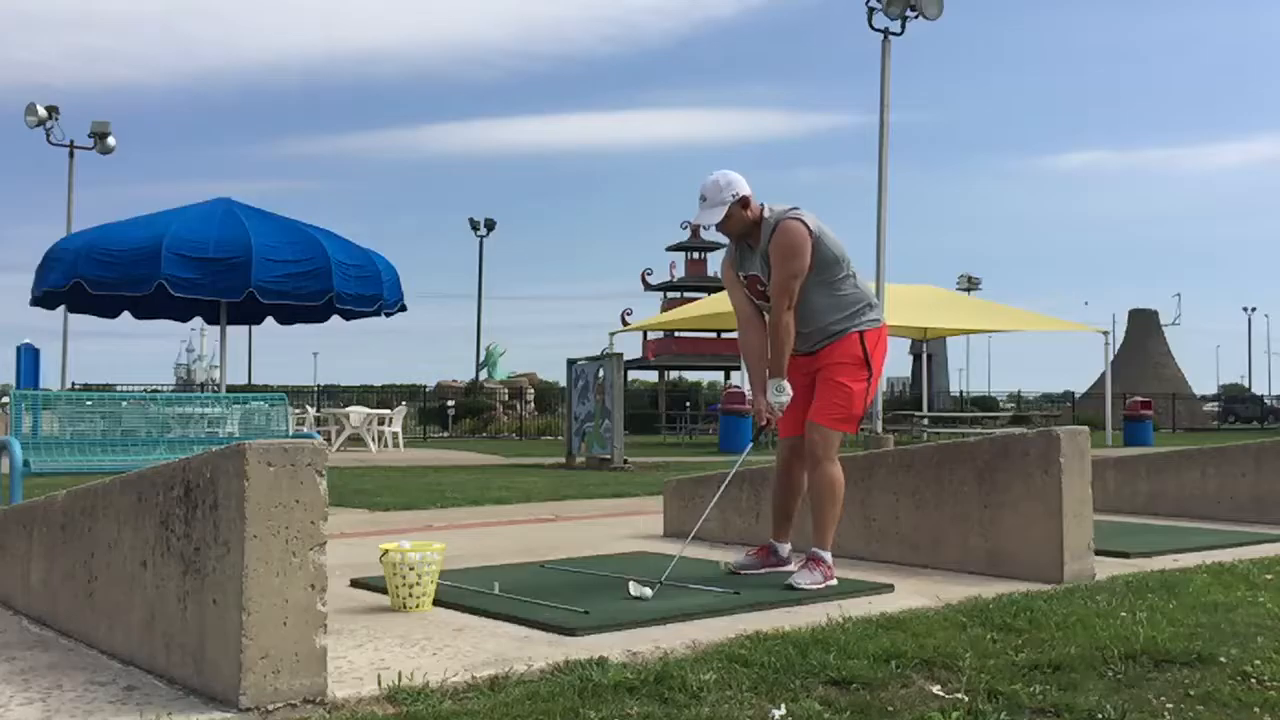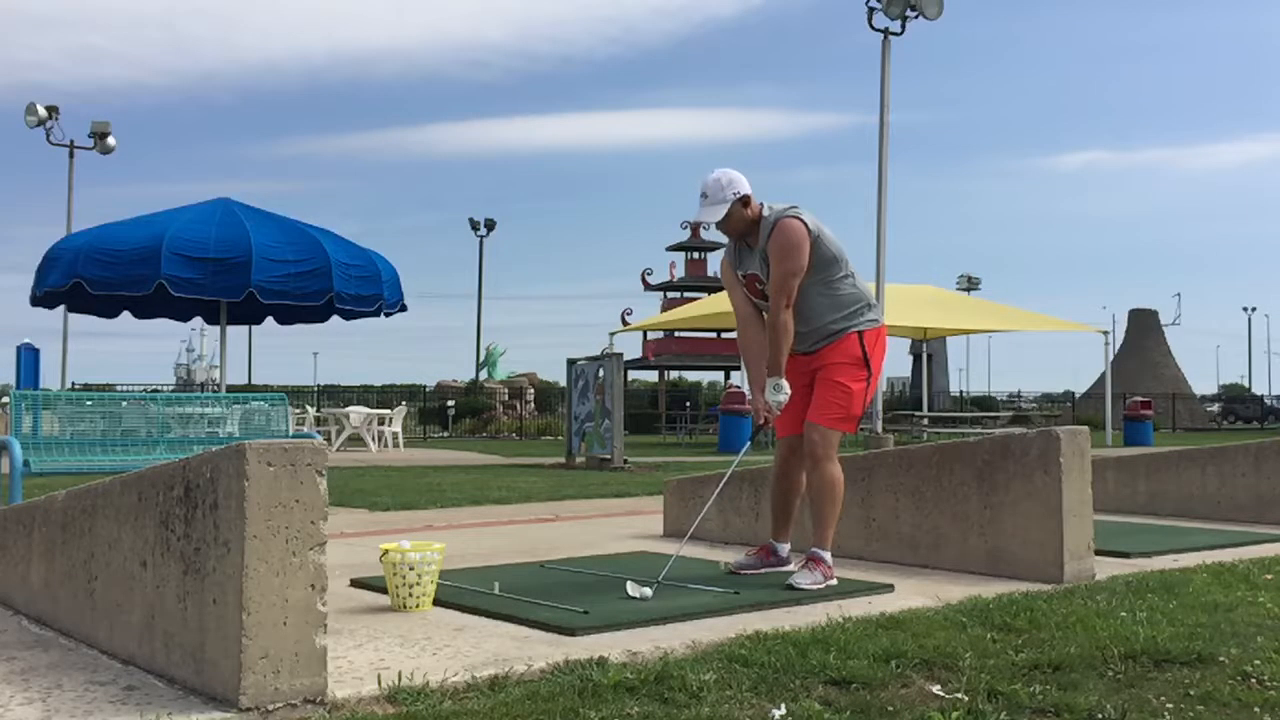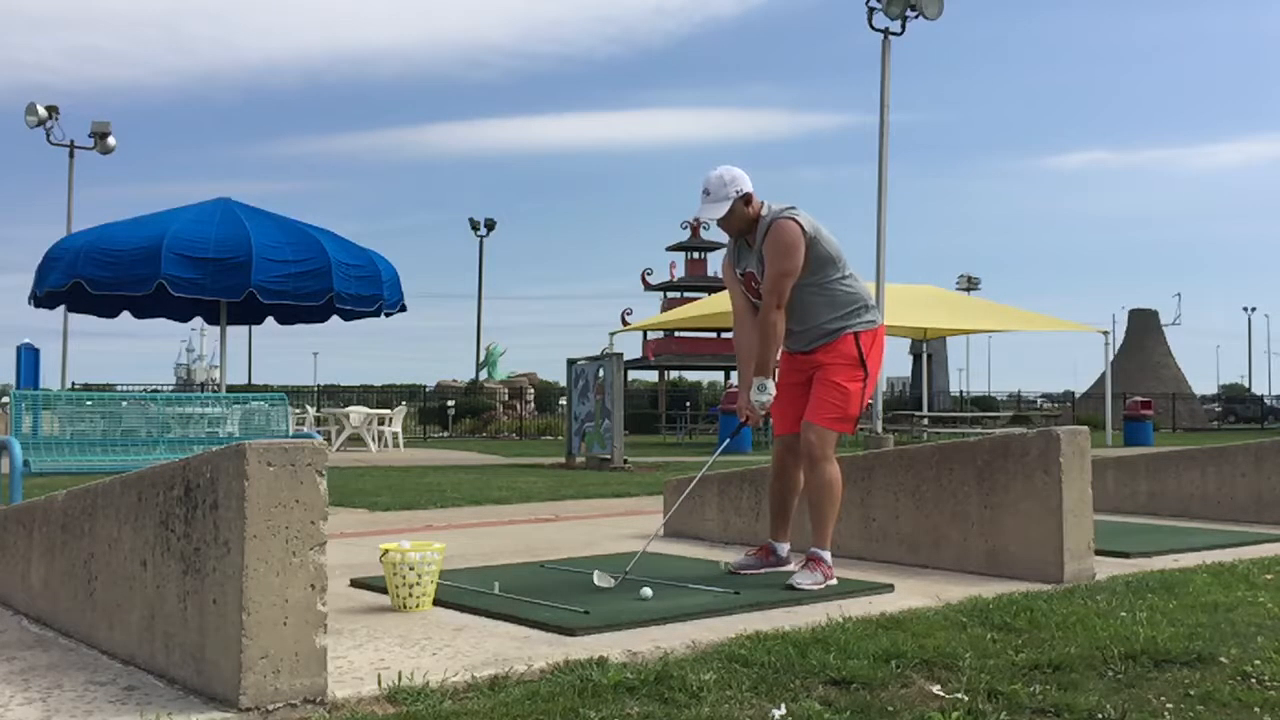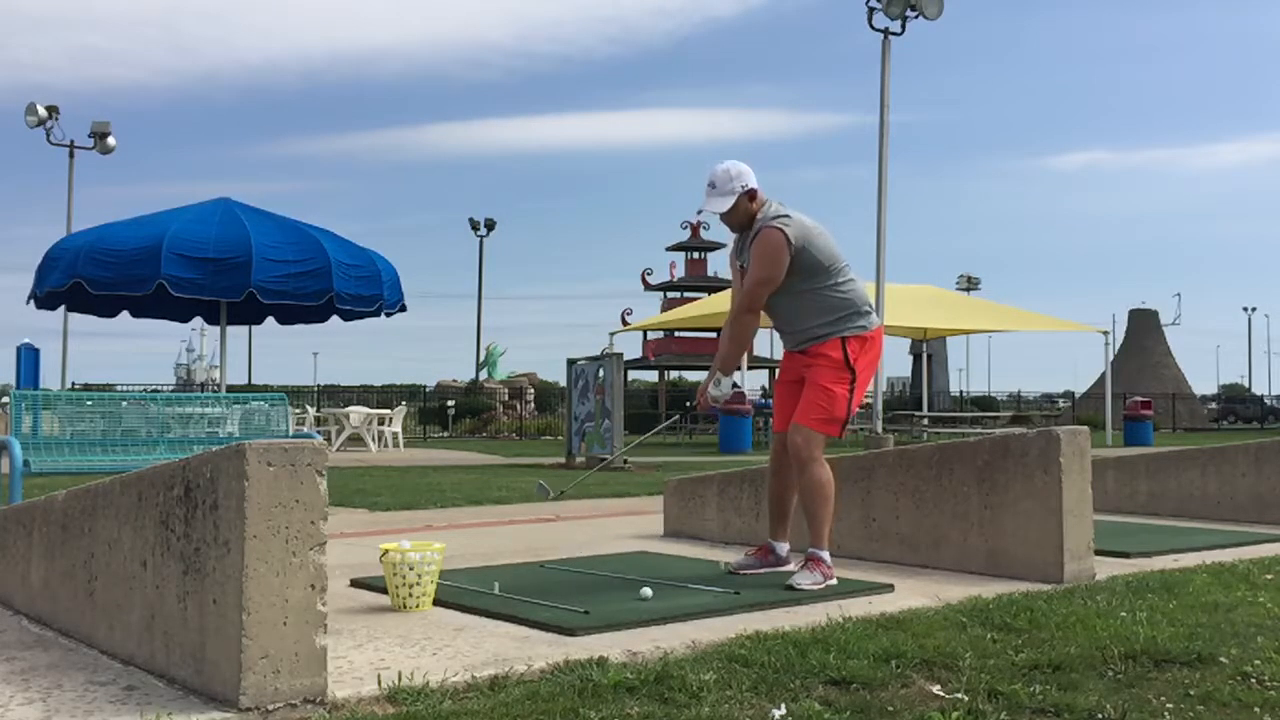
dt=1s
person 1, frame 1
left shoulder: (788, 230)
right shoulder: (733, 261)
left elbow: (782, 312)
right elbow: (750, 326)
left wrist: (778, 383)
right wrist: (759, 391)
left hip: (853, 338)
right hip: (804, 350)
left knee: (819, 447)
right knee: (790, 449)
left ankle: (822, 560)
right ankle: (778, 549)
person 1, frame 2
left shoulder: (787, 228)
right shoulder: (732, 261)
left elbow: (781, 310)
right elbow: (749, 325)
left wrist: (776, 381)
right wrist: (757, 390)
left hip: (852, 339)
right hip: (803, 350)
left knee: (818, 446)
right knee: (788, 449)
left ankle: (821, 559)
right ankle: (778, 548)
person 1, frame 3
left shoulder: (784, 228)
right shoulder: (733, 258)
left elbow: (773, 311)
right elbow: (745, 323)
left wrist: (763, 383)
right wrist: (746, 387)
left hip: (850, 340)
right hip: (801, 350)
left knee: (816, 445)
right knee: (785, 448)
left ankle: (821, 559)
right ankle: (777, 548)
person 1, frame 4
left shoulder: (775, 233)
right shoulder: (742, 244)
left elbow: (748, 313)
right elbow: (737, 315)
left wrist: (721, 377)
right wrist: (715, 374)
left hip: (846, 343)
right hip: (802, 348)
left knee: (804, 445)
right knee: (782, 446)
left ankle: (820, 559)
right ankle: (777, 548)
